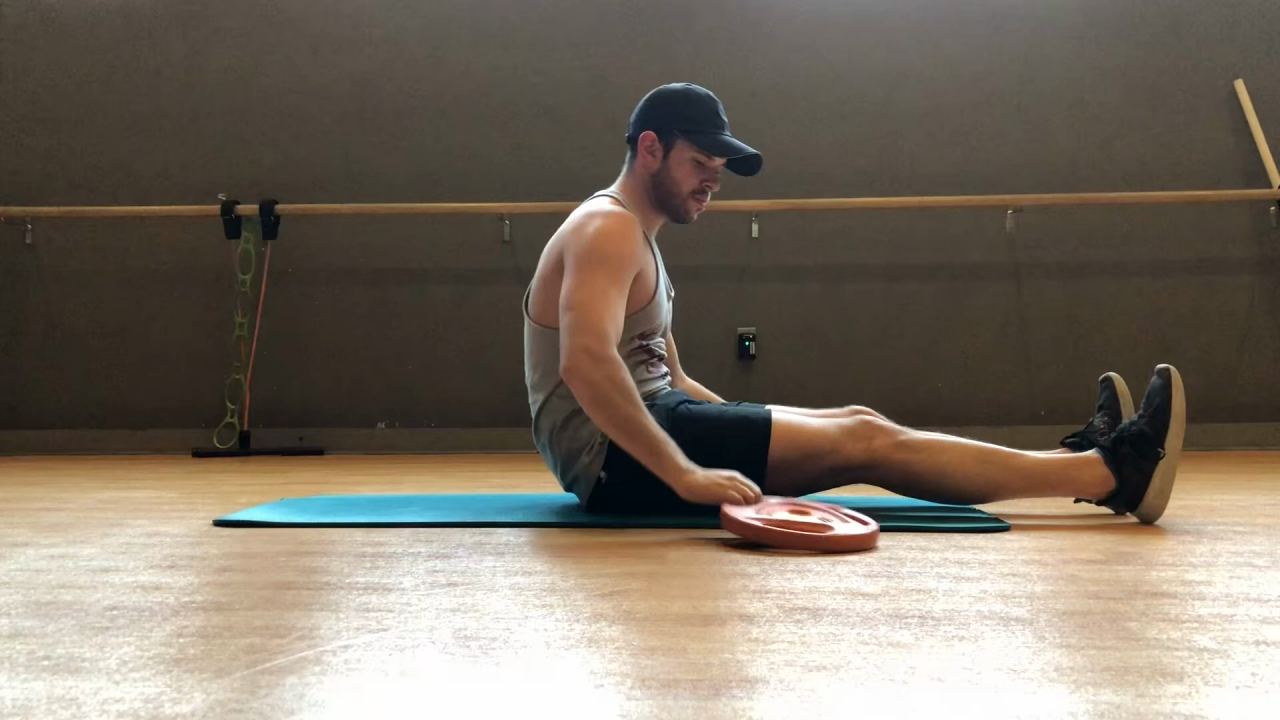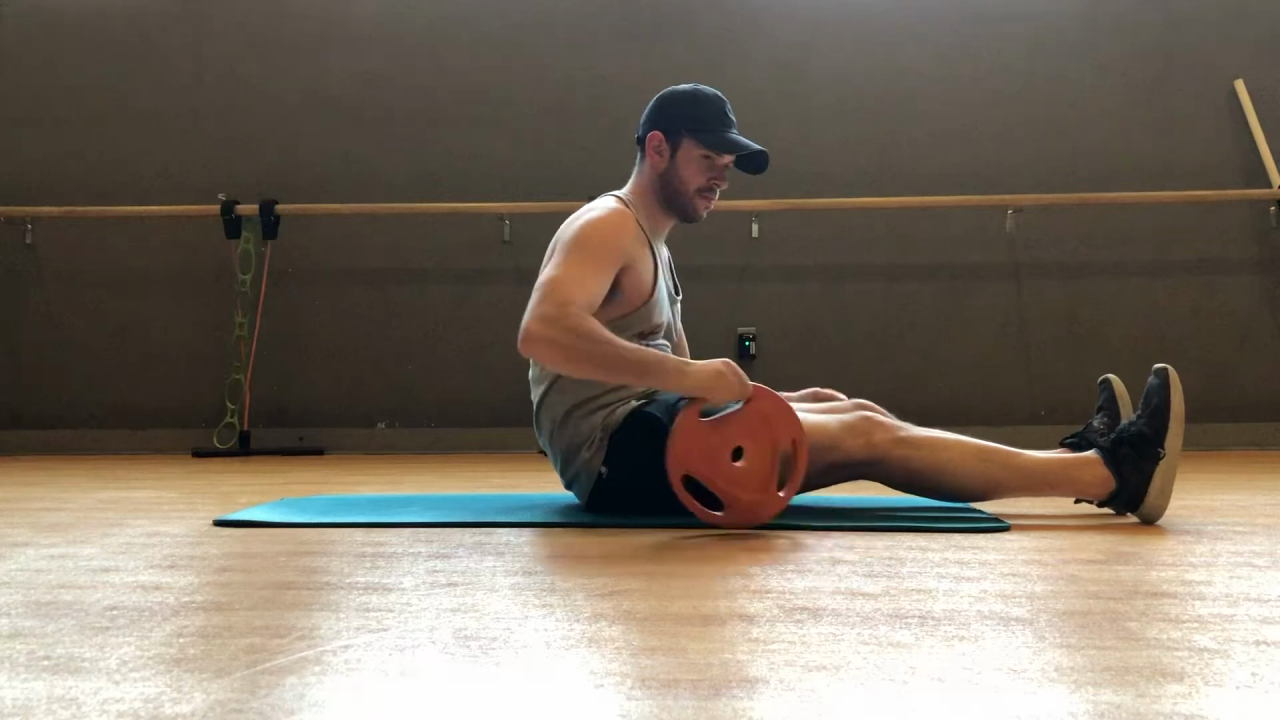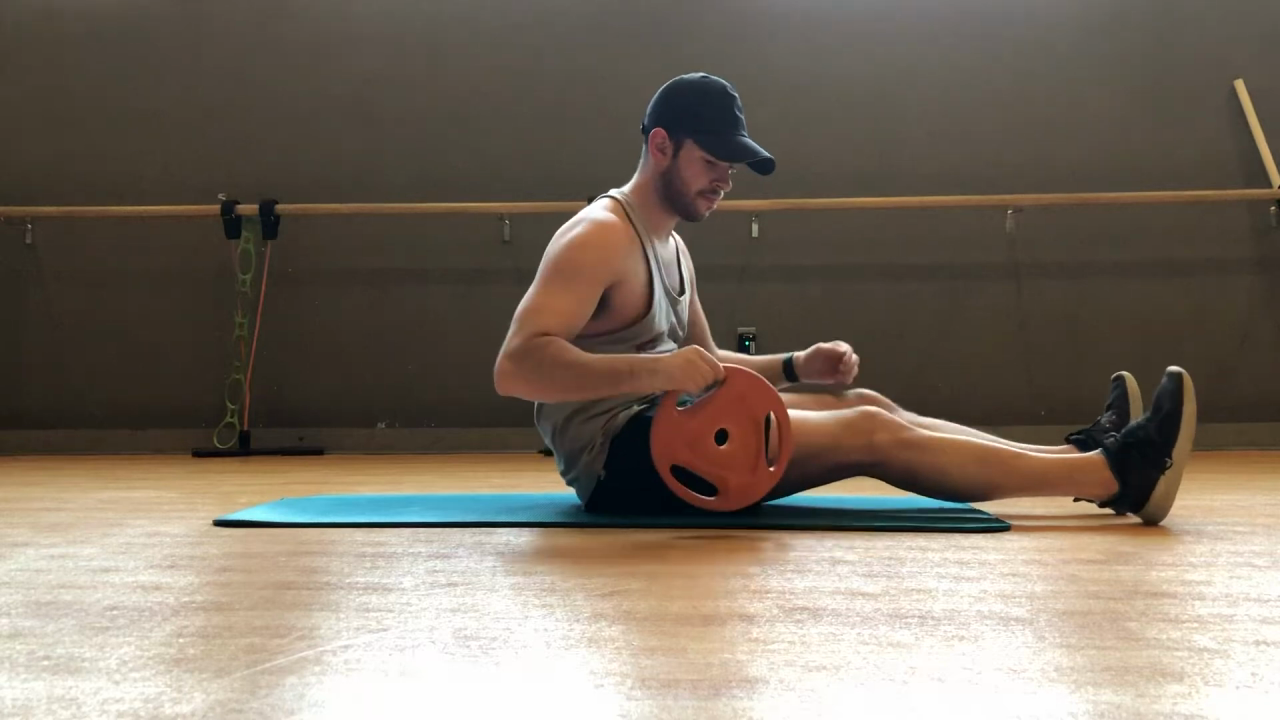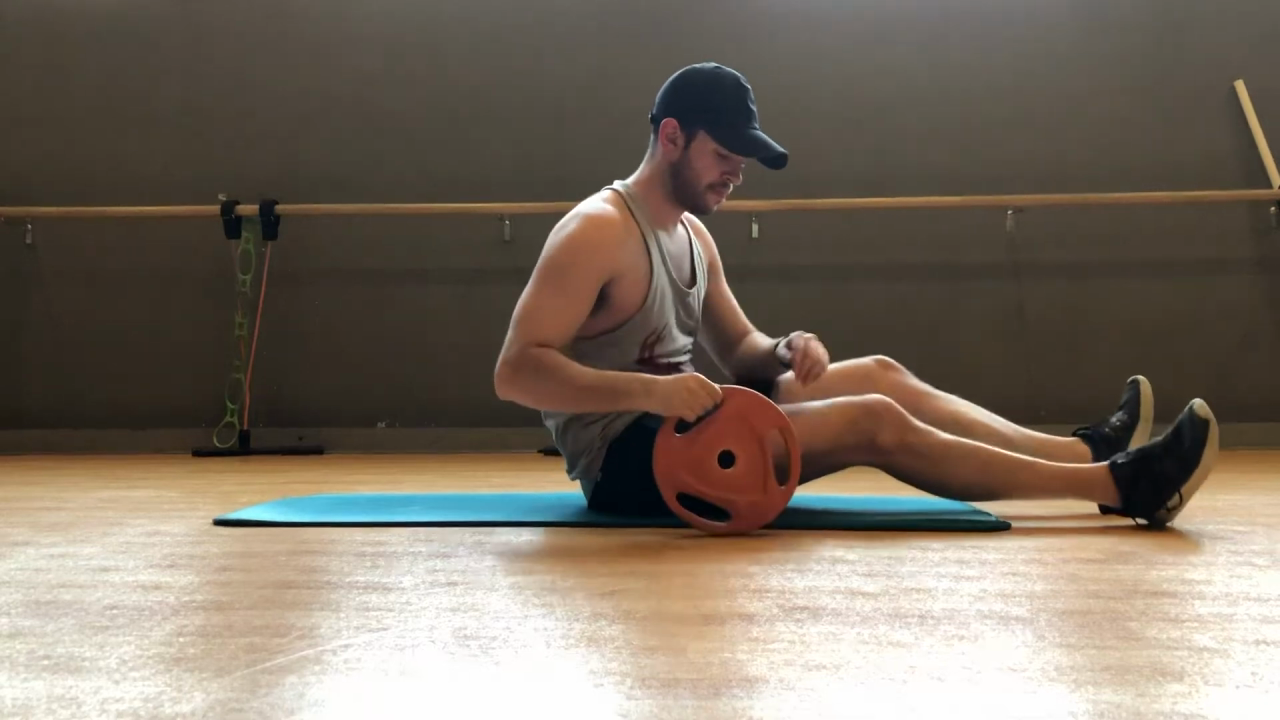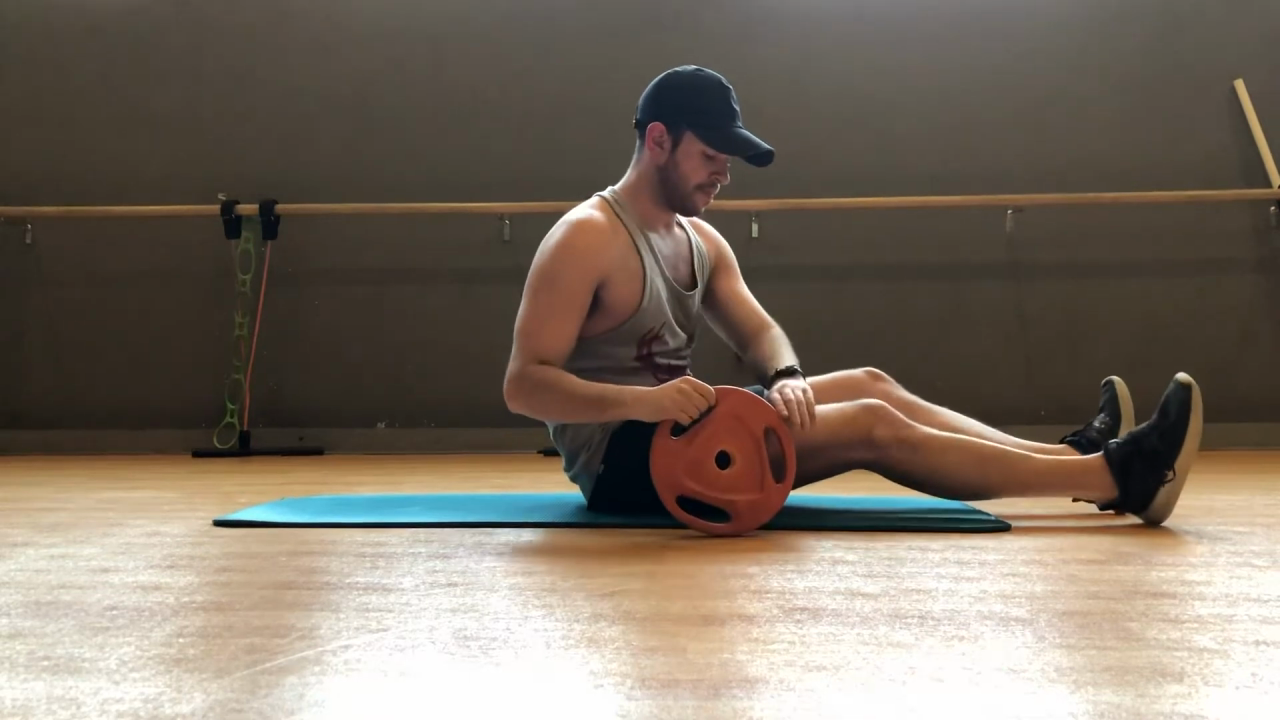
dt=0.4s
person 1, frame 1
left shoulder: (635, 241)
right shoulder: (606, 230)
right elbow: (585, 366)
left wrist: (771, 429)
right wrist: (683, 474)
left hip: (641, 436)
right hip: (616, 458)
left knee: (856, 423)
right knee: (864, 441)
left ankle: (1079, 461)
right ankle: (1111, 473)
person 1, frame 2
left shoulder: (652, 249)
right shoulder: (607, 226)
right elbow: (542, 332)
left wrist: (782, 403)
right wrist: (686, 377)
left hip: (644, 435)
right hip: (617, 451)
left knee: (860, 419)
right knee: (863, 437)
left ankle: (1080, 461)
right ankle: (1112, 474)
person 1, frame 3
left shoulder: (669, 245)
right shoulder: (599, 238)
left elbow: (706, 365)
right elbow: (515, 367)
left wrist: (794, 368)
right wrist: (655, 369)
left hip: (659, 432)
right hip: (620, 456)
left knee: (865, 407)
right knee: (869, 435)
left ankle: (1083, 456)
right ankle: (1112, 474)
person 1, frame 4
left shoulder: (692, 235)
right shoulder: (597, 232)
left elbow: (736, 346)
right elbow: (515, 372)
left wrist: (783, 352)
right wrist: (649, 390)
left hip: (676, 430)
right hip: (624, 457)
left knee: (882, 376)
right knee: (876, 424)
left ankle: (1087, 454)
right ankle: (1121, 487)
person 1, frame 5
left shoulder: (699, 240)
right shoulder: (586, 238)
left elbow: (761, 332)
right elbow: (523, 385)
left wrist: (787, 377)
right wrist: (641, 400)
right hip: (621, 458)
left knee: (870, 386)
right knee: (870, 427)
left ankle: (1078, 458)
right ankle: (1115, 478)
